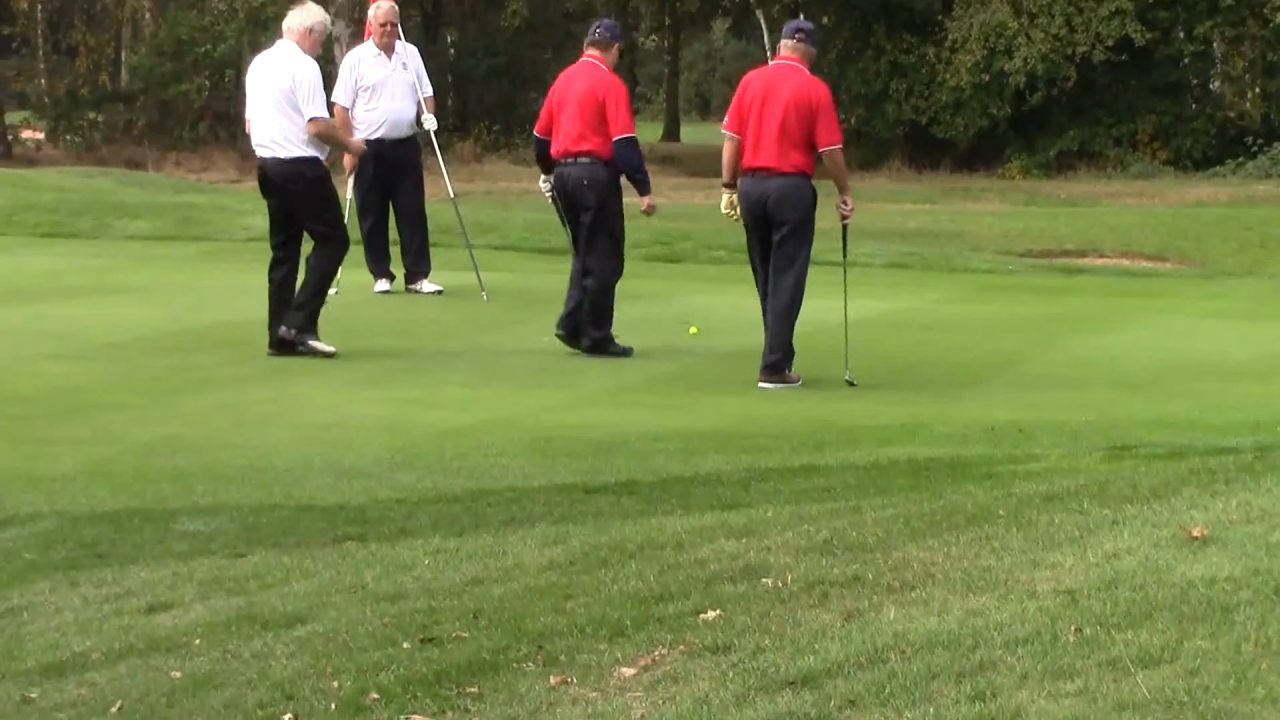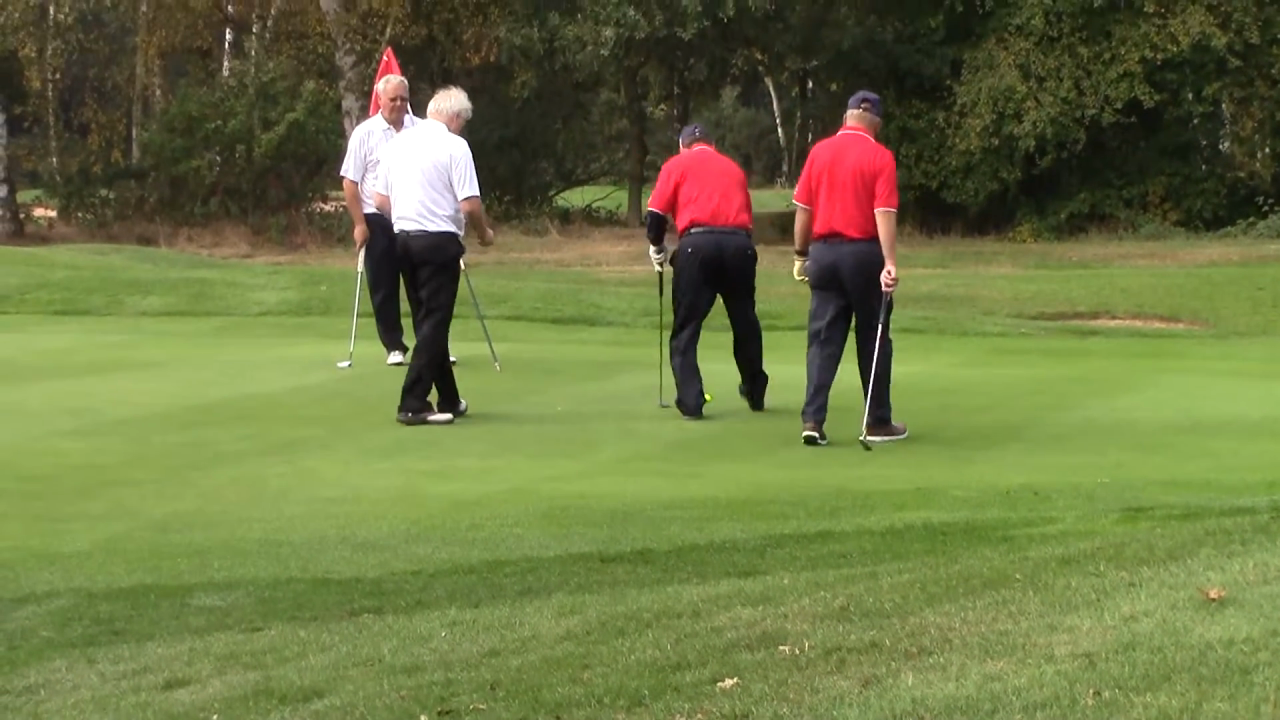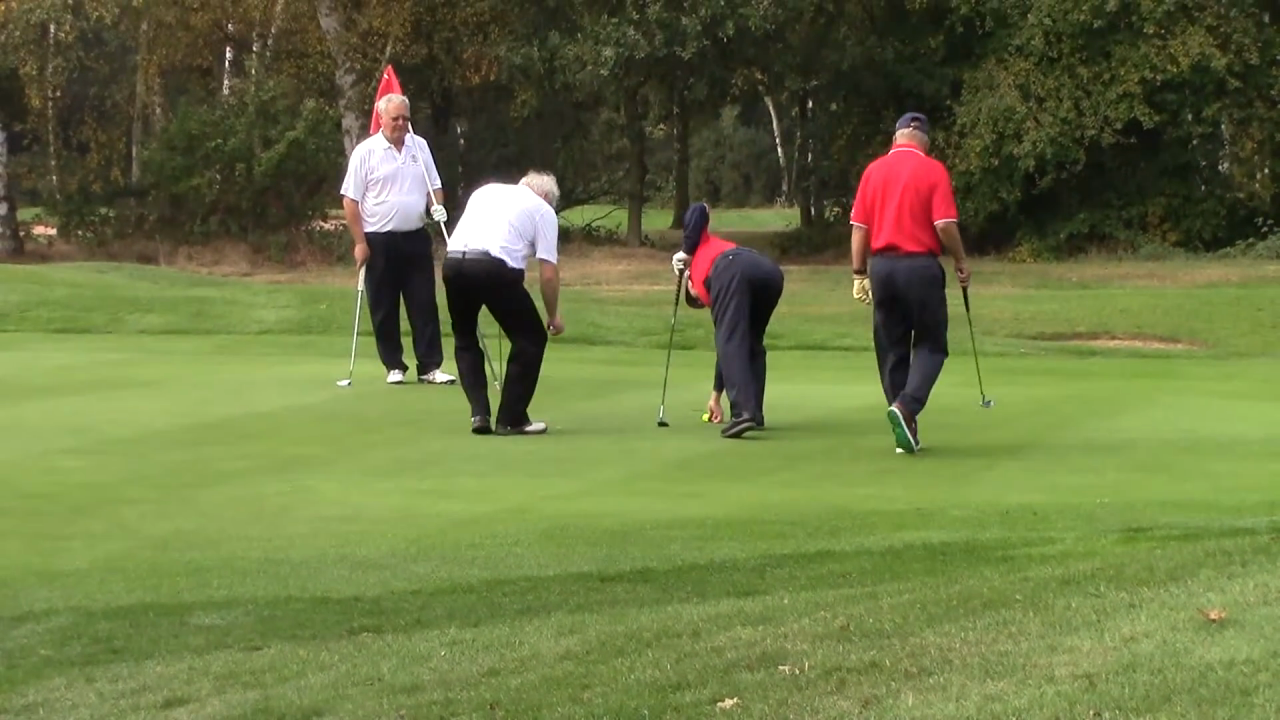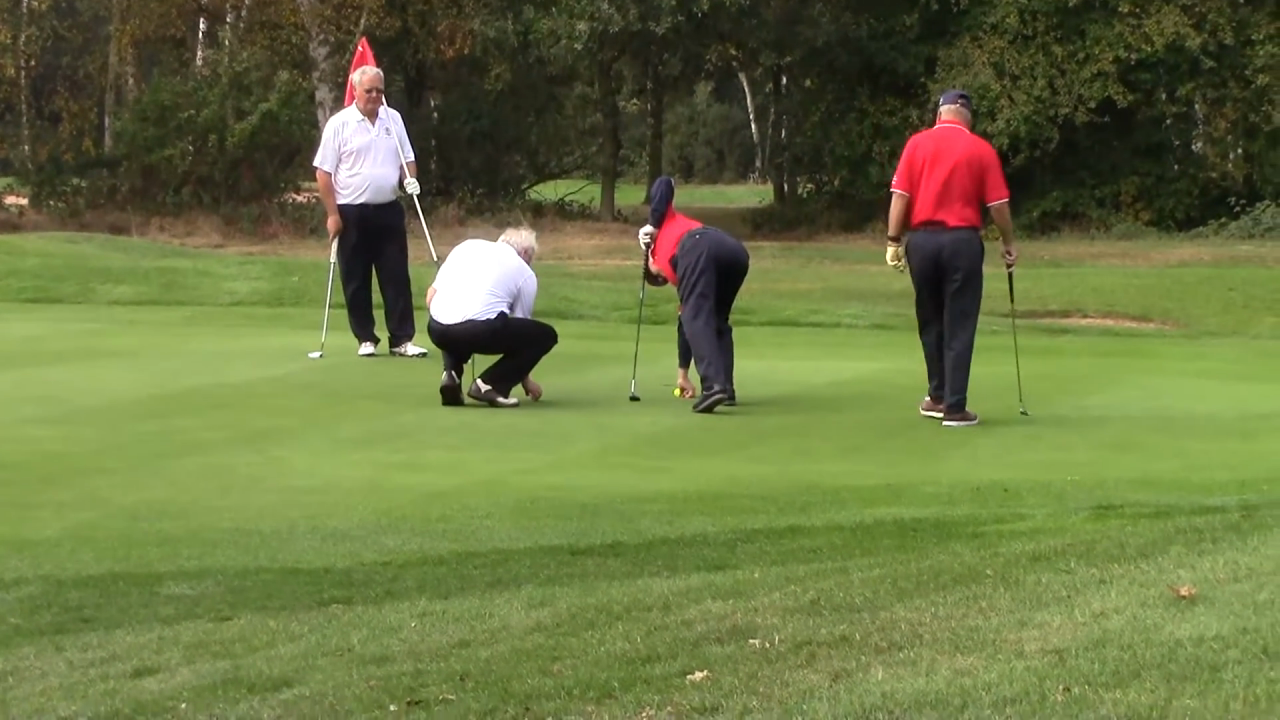
dt=1s
person 1, frame 1
left shoulder: (750, 81)
right shoulder: (815, 88)
left elbow: (731, 139)
right elbow: (830, 150)
left wrist: (729, 188)
right wrist: (844, 193)
left hip: (753, 186)
right hip: (792, 189)
left knee: (766, 278)
right knee: (786, 281)
left ankle: (779, 356)
right ankle: (773, 368)
person 1, frame 2
left shoulder: (819, 150)
right shoulder: (881, 156)
left elbow: (803, 208)
right elbow: (884, 213)
left wrist: (801, 255)
right wrist: (890, 264)
left hip: (824, 252)
right hip: (864, 253)
left knee: (822, 339)
right knee: (872, 338)
left ankle: (813, 419)
right ankle: (878, 422)
person 1, frame 3
left shoulder: (873, 170)
right shoulder: (933, 169)
left elbow: (859, 228)
right elbow: (945, 224)
left wrist: (859, 274)
right wrist: (960, 263)
left hip: (882, 266)
right hip: (920, 266)
left knee: (891, 353)
right knee: (931, 346)
left ankle: (904, 434)
right ankle: (906, 406)
person 1, frame 4
left shoulder: (917, 142)
right shoulder: (982, 149)
left elbow: (900, 195)
right elbow: (998, 204)
left wrist: (893, 241)
right wrist: (1009, 244)
left hip: (922, 239)
right hip: (963, 241)
left knee: (930, 323)
right knee: (959, 327)
left ankle: (937, 397)
right ankle: (954, 407)
person 2, frame 1
left shoulder: (411, 53)
right shoulder: (356, 58)
left elbow: (425, 93)
right elbow: (341, 108)
left wrist: (428, 115)
right wrist: (349, 149)
left hip: (405, 145)
right hip: (369, 148)
left knee: (413, 212)
right knee: (373, 216)
left ankle: (418, 277)
right ankle: (381, 275)
person 2, frame 2
right shoulder: (365, 133)
right elbow: (350, 181)
right wrist: (359, 224)
right hip: (378, 221)
right knee: (383, 290)
right ankle: (394, 347)
person 2, frame 3
left shoulder: (420, 146)
right shoulder: (365, 152)
left elbow: (434, 185)
right elbow: (350, 200)
left wrist: (438, 206)
right wrist: (360, 242)
left hip: (416, 237)
right hip: (380, 240)
left knee: (425, 304)
right knee: (384, 308)
left ankle: (430, 366)
right ankle: (394, 366)
person 2, frame 4
left shoulder: (394, 119)
right shoulder: (339, 123)
left elbow: (407, 158)
right elbow: (323, 171)
left wrist: (410, 178)
right wrist: (332, 214)
left hip: (389, 210)
right hip: (352, 213)
left knee: (397, 276)
right knee: (356, 281)
left ankle: (402, 339)
right ankle: (365, 339)
person 3, frame 1
left shoulder: (258, 63)
right shoulder: (303, 66)
left elbow: (250, 125)
right elbow: (317, 126)
right wrist: (347, 144)
left hip: (268, 166)
right hip: (300, 168)
left knee: (284, 250)
right knee: (332, 241)
left ankle: (283, 336)
right ankle: (300, 323)
person 3, frame 2
left shoulder: (397, 141)
right shoulder: (454, 145)
left elbow: (381, 201)
right elbow: (470, 205)
right wrist: (484, 233)
left hip: (404, 240)
right hip: (438, 241)
left knee: (429, 319)
right knee: (434, 323)
left ankle: (446, 400)
right ankle: (413, 402)
person 3, frame 3
left shoulder: (486, 190)
right shoulder: (543, 209)
right elbow: (548, 271)
left wrist: (470, 292)
right wrist: (553, 315)
left hip: (452, 262)
right hip: (494, 267)
left knee: (465, 340)
right knee: (532, 338)
left ankle: (479, 413)
right ankle: (512, 418)
person 3, frame 4
left shoulder: (467, 246)
right shoulder: (524, 272)
left elbow: (431, 297)
right elbow: (521, 329)
right wrist: (526, 381)
left hip: (436, 330)
right hip: (479, 330)
right knee: (545, 336)
left ankle: (450, 375)
right ankle: (490, 385)
person 4, frame 1
left shoulder: (561, 80)
right shoulder: (610, 84)
left elbow: (541, 136)
right elbow: (624, 143)
left wrist: (547, 174)
right wrist: (644, 190)
left hip: (563, 174)
right hip: (595, 175)
left knee: (587, 255)
right knee: (604, 260)
left ankle: (573, 325)
right ankle: (596, 337)
person 4, frame 2
left shoulder: (677, 163)
right shoulder: (733, 167)
left elbow: (656, 214)
left wrist: (656, 247)
left hip: (696, 244)
right hip: (738, 243)
left knee: (686, 326)
right knee: (745, 320)
left ankle: (690, 401)
right ankle: (756, 394)
person 4, frame 3
left shoulder: (702, 248)
left elbow: (699, 210)
right elbow: (727, 344)
left wrist: (685, 251)
right wrist: (715, 396)
left hip: (733, 268)
right hip: (771, 273)
left knee: (731, 343)
right knee: (752, 344)
left ankle: (743, 413)
right ankle: (754, 413)
person 4, frame 4
right shoulder: (678, 276)
left elbow: (665, 184)
right elbow: (684, 323)
left wrist: (652, 225)
right wrist: (683, 373)
left hip: (700, 248)
right hip: (736, 252)
left knee: (697, 319)
right knee: (717, 321)
left ankle: (714, 386)
right ankle: (725, 387)
